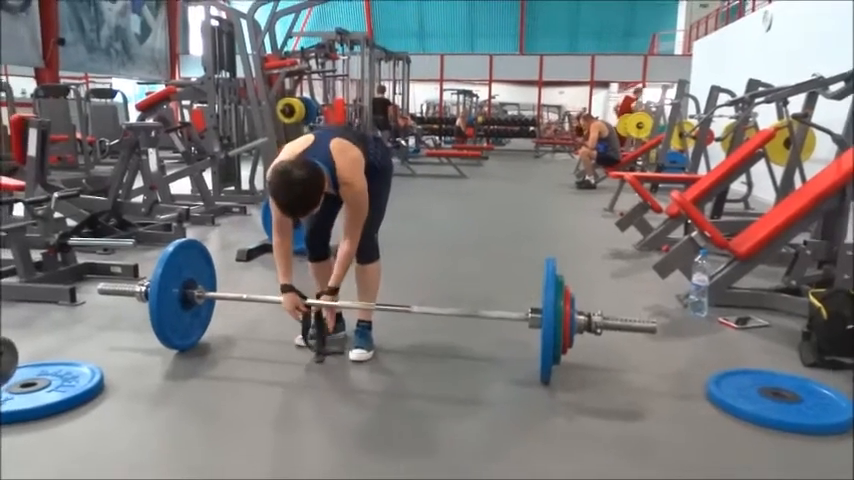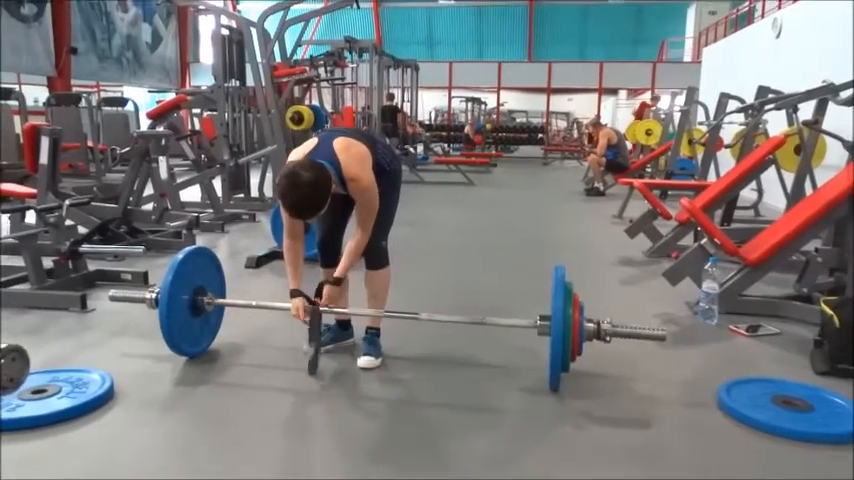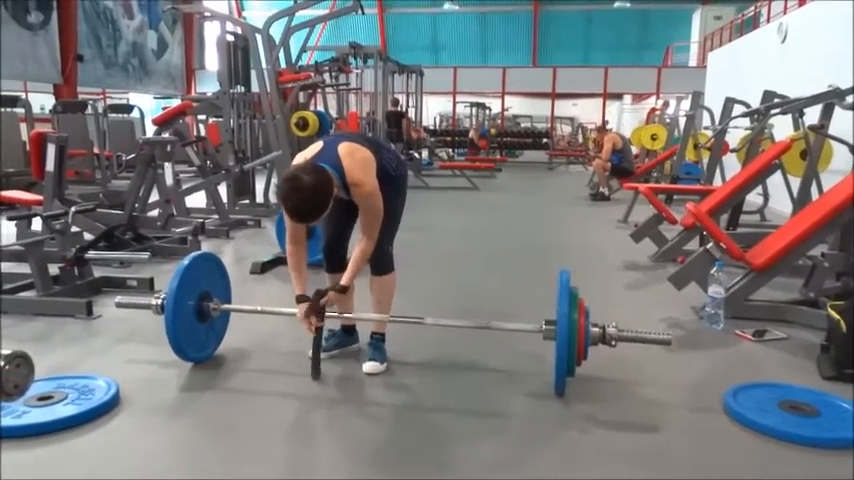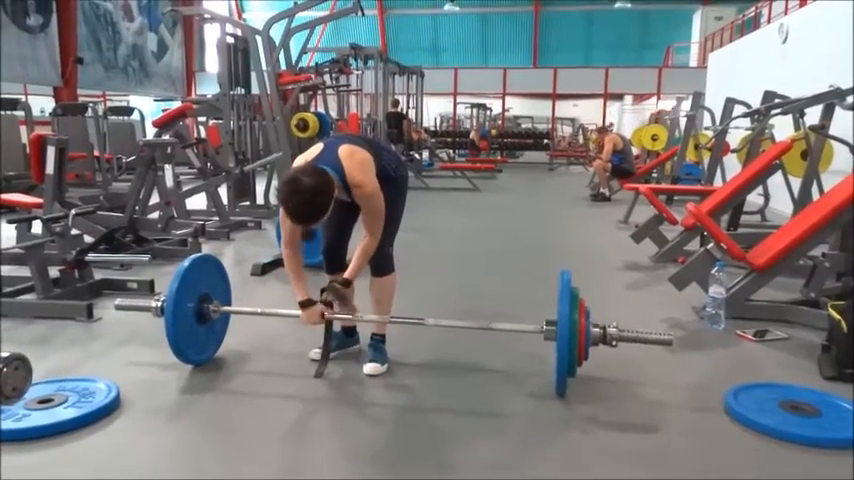
dt=0.3s
person 1, frame 1
left shoulder: (351, 180)
right shoulder: (278, 175)
left elbow: (351, 240)
right elbow: (281, 234)
left wrist: (330, 291)
right wrist: (286, 287)
left hip: (372, 166)
right hip: (323, 162)
left knee: (365, 241)
right knee: (313, 238)
left ankle: (364, 326)
right ankle: (335, 319)
person 1, frame 2
left shoulder: (359, 177)
right shoulder: (290, 178)
left elbow: (363, 232)
right elbow: (292, 239)
left wrist: (336, 281)
right wrist: (295, 292)
left hip: (381, 170)
right hip: (335, 170)
left knee: (373, 246)
right knee: (326, 244)
left ankle: (373, 333)
right ankle: (342, 325)
person 1, frame 3
left shoulder: (362, 182)
right shoulder: (295, 182)
left elbow: (368, 239)
right elbow: (295, 244)
left wrist: (342, 288)
right wrist: (301, 297)
left hip: (387, 176)
right hip: (339, 177)
left knee: (379, 251)
right knee: (331, 249)
left ankle: (378, 338)
right ankle: (347, 331)
person 1, frame 4
left shoulder: (362, 183)
right shoulder: (295, 185)
left elbow: (372, 235)
right elbow: (290, 247)
left wrist: (345, 281)
right wrist: (305, 301)
left hip: (386, 177)
right hip: (340, 178)
left knee: (380, 253)
right knee: (331, 250)
left ankle: (379, 340)
right ankle: (348, 332)
